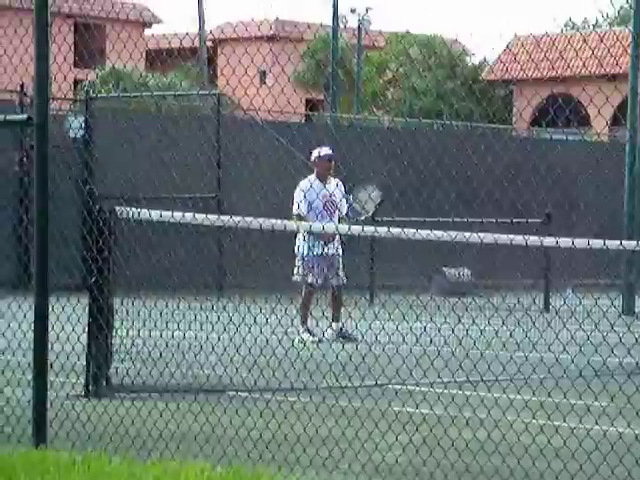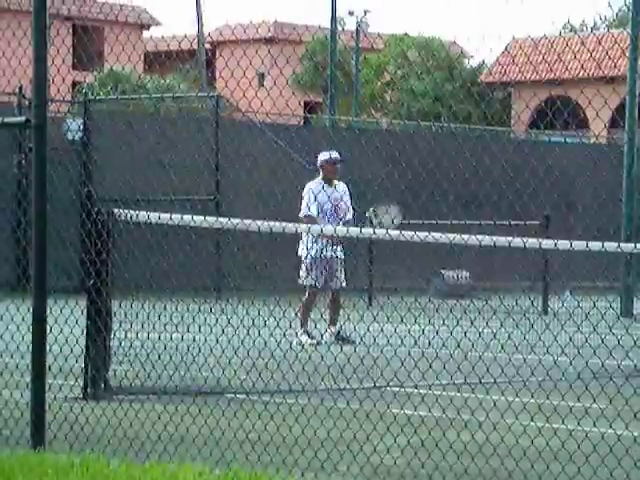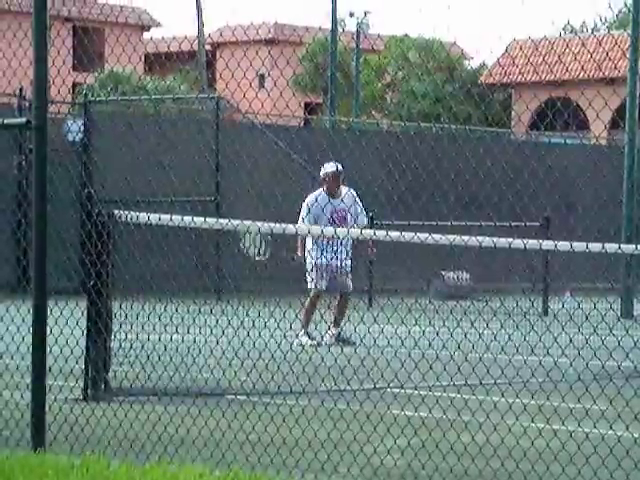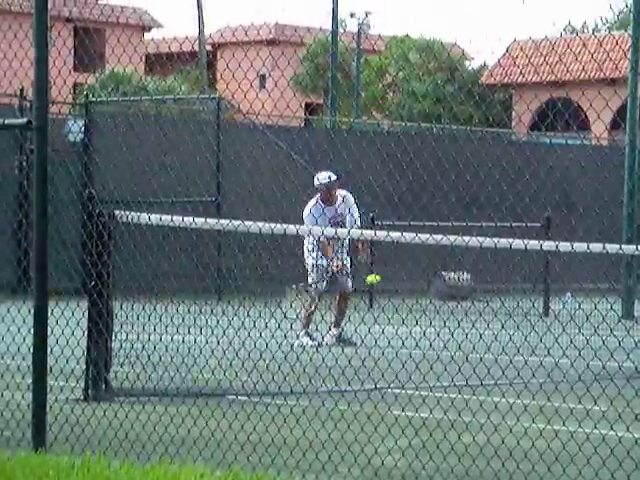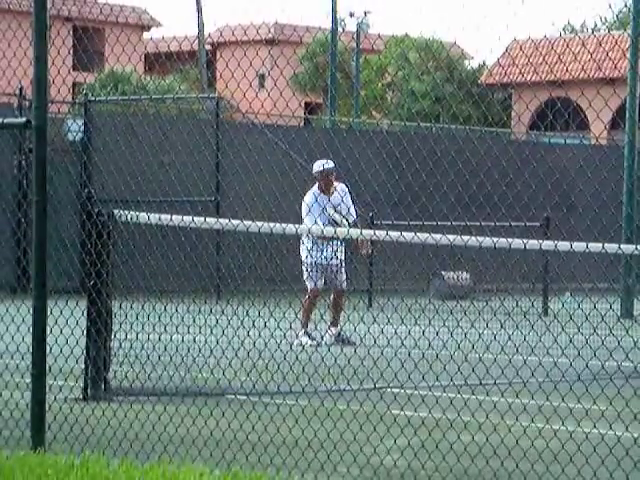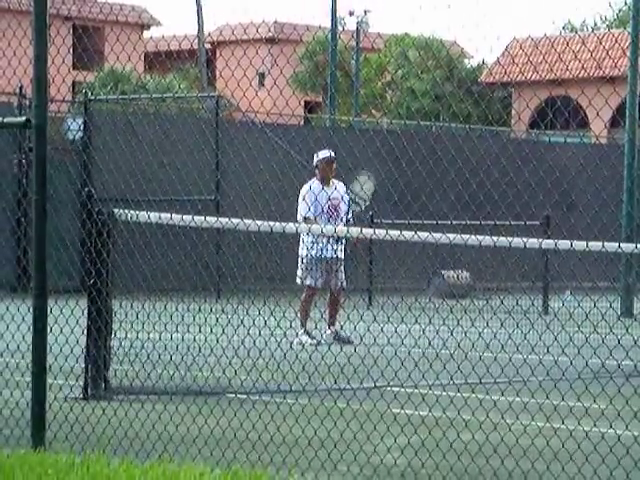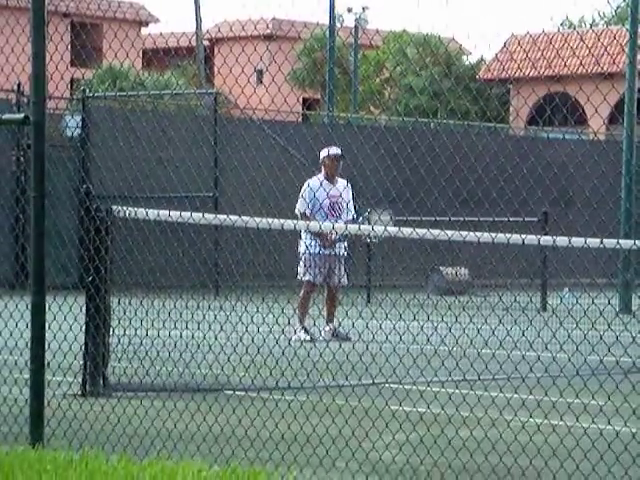
dt=0.3s
person 1, frame 1
left shoulder: (337, 185)
right shoulder: (305, 187)
right elbow: (299, 217)
left wrist: (336, 232)
right wrist: (319, 234)
left hip: (333, 246)
right hip: (311, 247)
left knee: (337, 287)
right knee: (309, 288)
left ankle: (336, 327)
right ankle: (303, 328)
person 1, frame 2
left shoulder: (342, 189)
right shoulder: (312, 189)
left elbow: (346, 218)
right elbow: (309, 218)
right wrist: (328, 234)
left hip: (336, 249)
right hip: (315, 249)
left knee: (336, 290)
right knee: (313, 290)
left ankle: (332, 330)
right ankle: (302, 330)
person 1, frame 3
left shoulder: (350, 195)
right shoulder: (313, 200)
left elbow: (361, 223)
left wrist: (368, 244)
right wrist: (300, 251)
left hip: (342, 254)
right hip: (320, 254)
left knee: (345, 292)
right knee: (316, 292)
left ankle: (334, 332)
right ankle: (303, 332)
person 1, frame 4
left shoulder: (346, 197)
right shoulder: (312, 209)
left elbow: (354, 224)
right elbow: (321, 241)
left wrist: (361, 243)
right wrist: (333, 261)
left hip: (341, 255)
right hip: (319, 255)
left knee: (345, 292)
right knee: (317, 292)
left ankle: (335, 332)
right ankle: (304, 332)
person 1, frame 5
left shoulder: (342, 190)
right shoulder: (311, 199)
left elbow: (351, 219)
left wrist: (360, 239)
right wrist: (336, 235)
left hip: (336, 252)
right hip: (315, 252)
left knee: (339, 290)
right knee: (314, 291)
left ankle: (333, 331)
right ankle: (303, 332)
person 1, frame 6
left shoulder: (340, 188)
right shoulder: (310, 189)
left elbow: (345, 217)
right elbow: (306, 220)
right wrist: (328, 232)
left hip: (336, 249)
right hip: (314, 250)
left knee: (337, 290)
right knee: (311, 289)
left ankle: (331, 330)
right ankle: (302, 331)
person 1, frame 7
left shoulder: (345, 186)
right shoulder: (312, 185)
left elbow: (348, 217)
right elbow: (303, 215)
right wrist: (321, 236)
left hip: (337, 247)
right hip: (314, 246)
left knee: (334, 287)
right knee: (309, 285)
left ankle: (330, 327)
right ankle: (300, 327)
